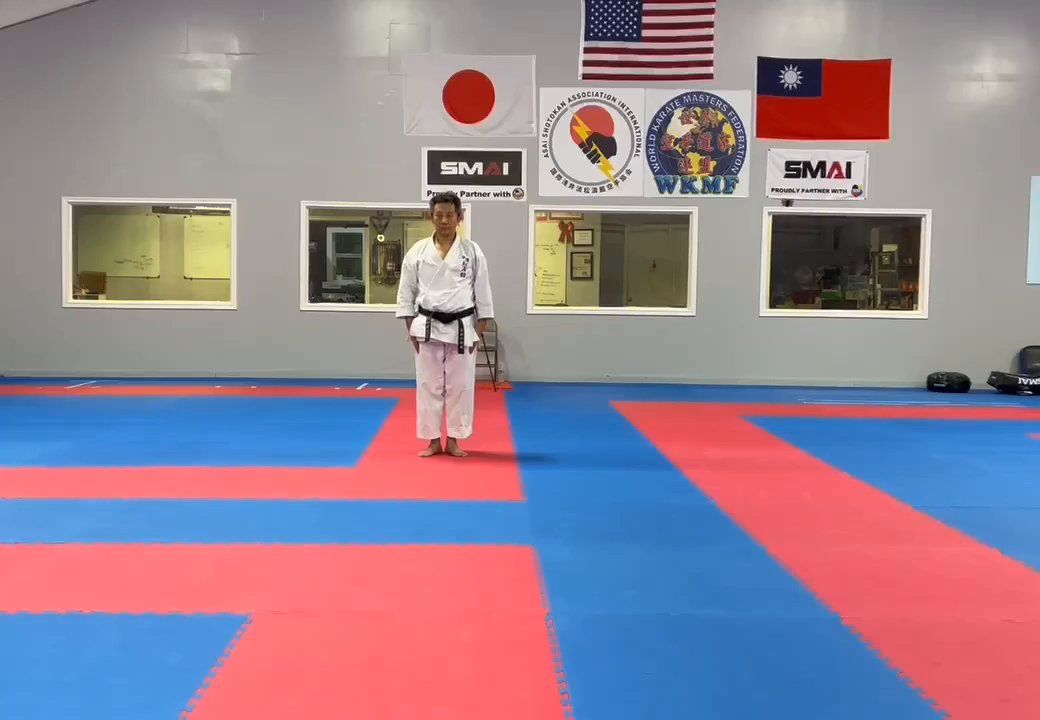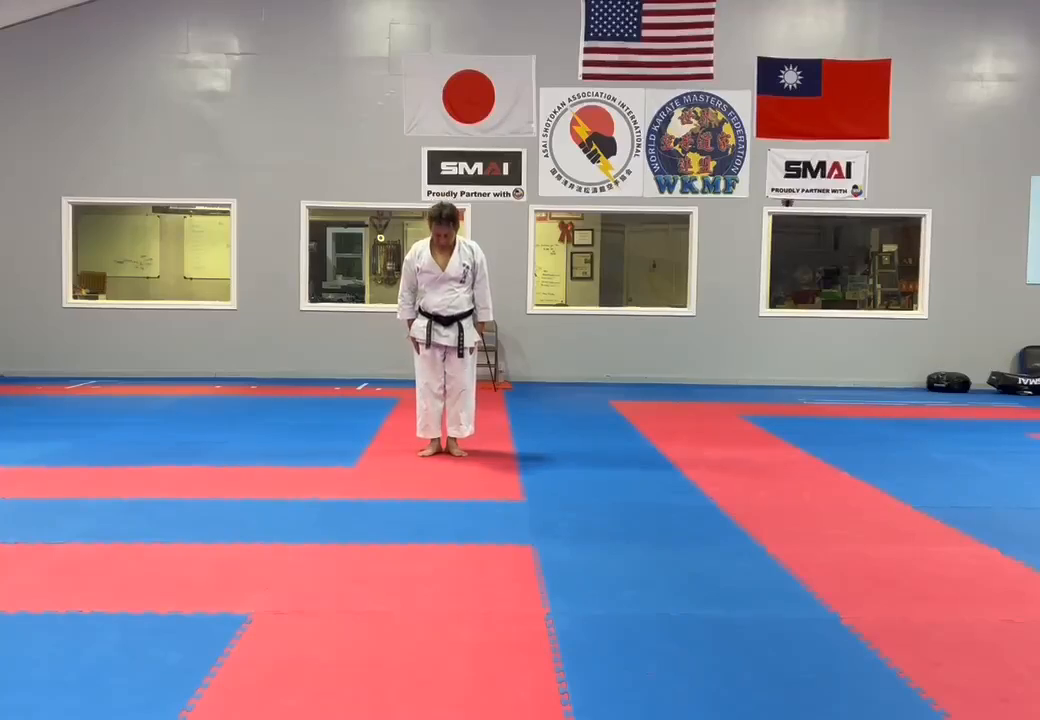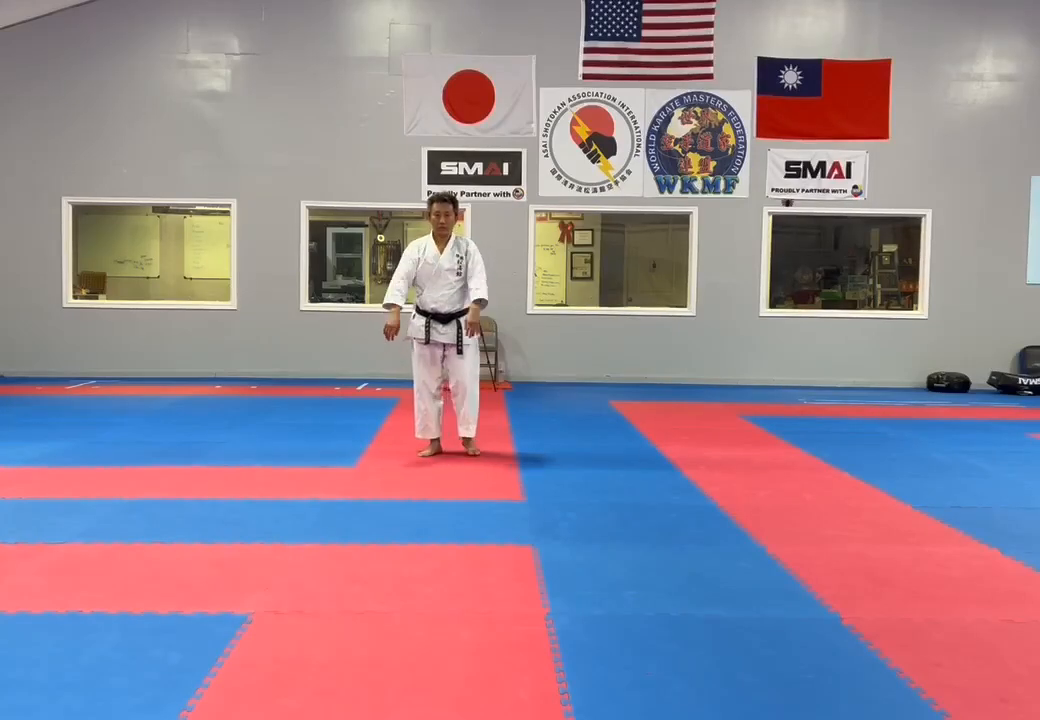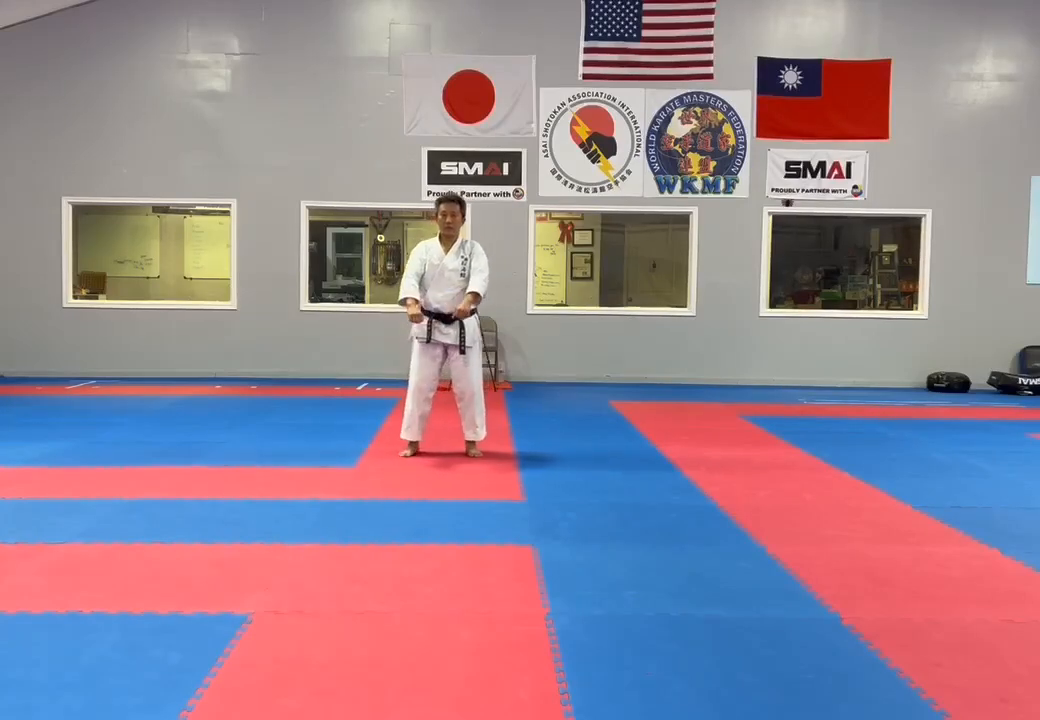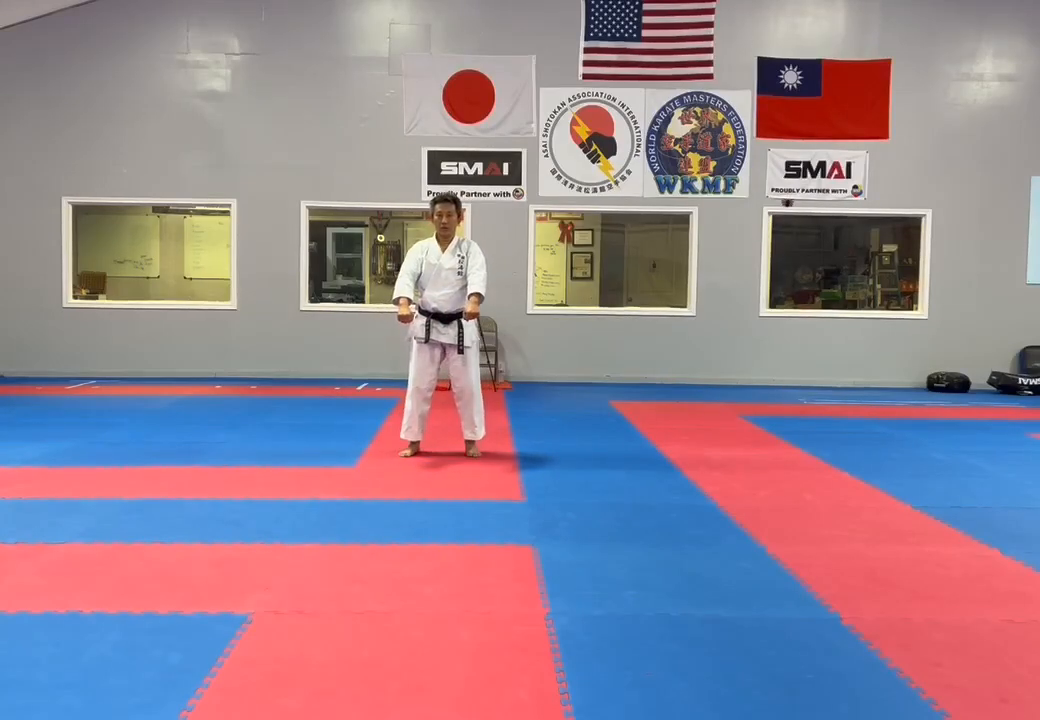
dt=1s
person 1, frame 1
left shoulder: (472, 250)
right shoulder: (418, 251)
left elbow: (482, 292)
right elbow: (406, 291)
left wrist: (479, 330)
right wrist: (411, 328)
left hip: (461, 327)
right hip: (427, 327)
left knee: (460, 385)
right knee: (429, 385)
left ankle: (453, 440)
right ankle: (433, 440)
person 1, frame 2
left shoulder: (472, 252)
right shoulder: (417, 253)
left elbow: (482, 293)
right elbow: (407, 293)
left wrist: (479, 330)
right wrist: (411, 328)
left hip: (461, 329)
right hip: (427, 328)
left knee: (460, 385)
right knee: (429, 384)
left ankle: (453, 439)
right ankle: (433, 439)
person 1, frame 3
left shoulder: (468, 247)
right shoulder: (416, 248)
left elbow: (478, 279)
right elbow: (400, 280)
left wrist: (475, 311)
right wrist: (394, 313)
left hip: (460, 325)
right hip: (426, 325)
left knee: (464, 383)
right knee: (426, 384)
left ankle: (467, 437)
right ankle: (434, 440)
person 1, frame 4
left shoulder: (473, 250)
right shoulder: (423, 249)
left elbow: (479, 279)
right elbow: (410, 279)
left wrist: (468, 302)
right wrist: (412, 305)
left hip: (463, 326)
right hip: (429, 325)
left knee: (469, 386)
right knee: (420, 385)
left ankle: (472, 440)
right ankle: (413, 441)
person 1, frame 5
left shoulder: (470, 249)
right shoulder: (420, 249)
left elbow: (477, 278)
right elbow: (406, 277)
left wrist: (474, 303)
right wrist: (404, 305)
left hip: (460, 326)
right hip: (426, 325)
left knee: (467, 385)
right knee: (419, 385)
left ankle: (471, 440)
right ankle: (413, 441)
